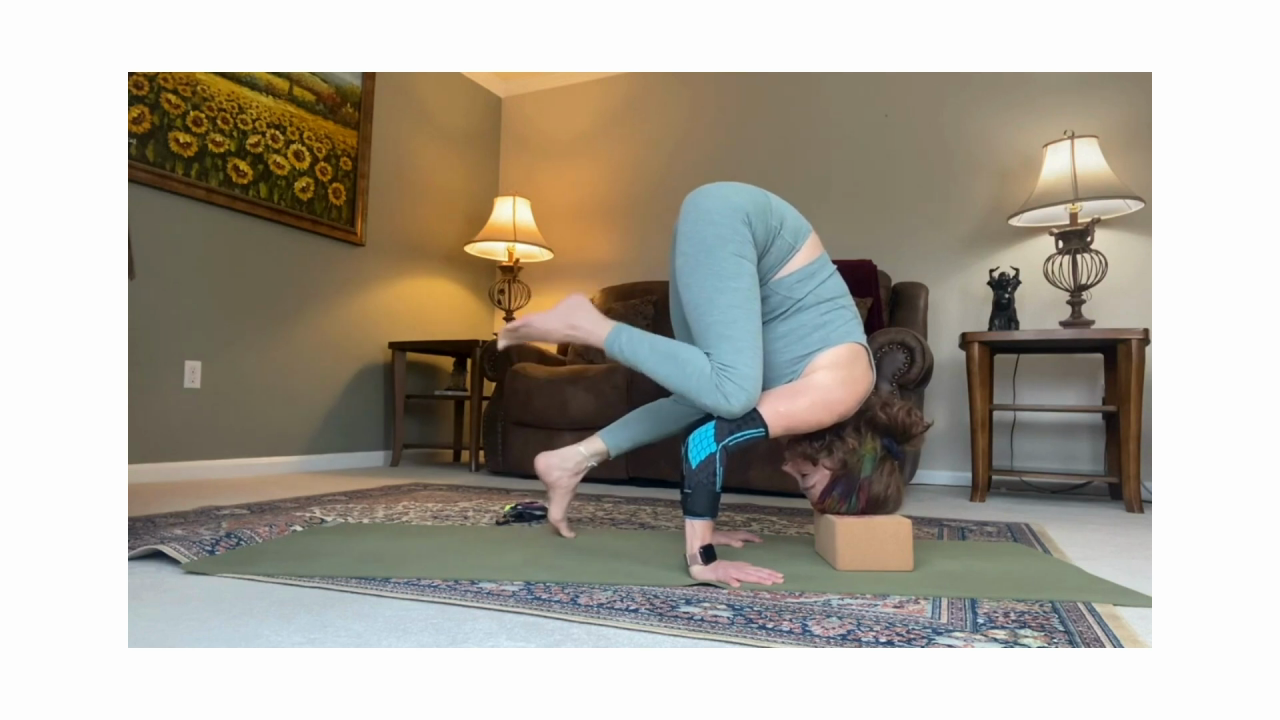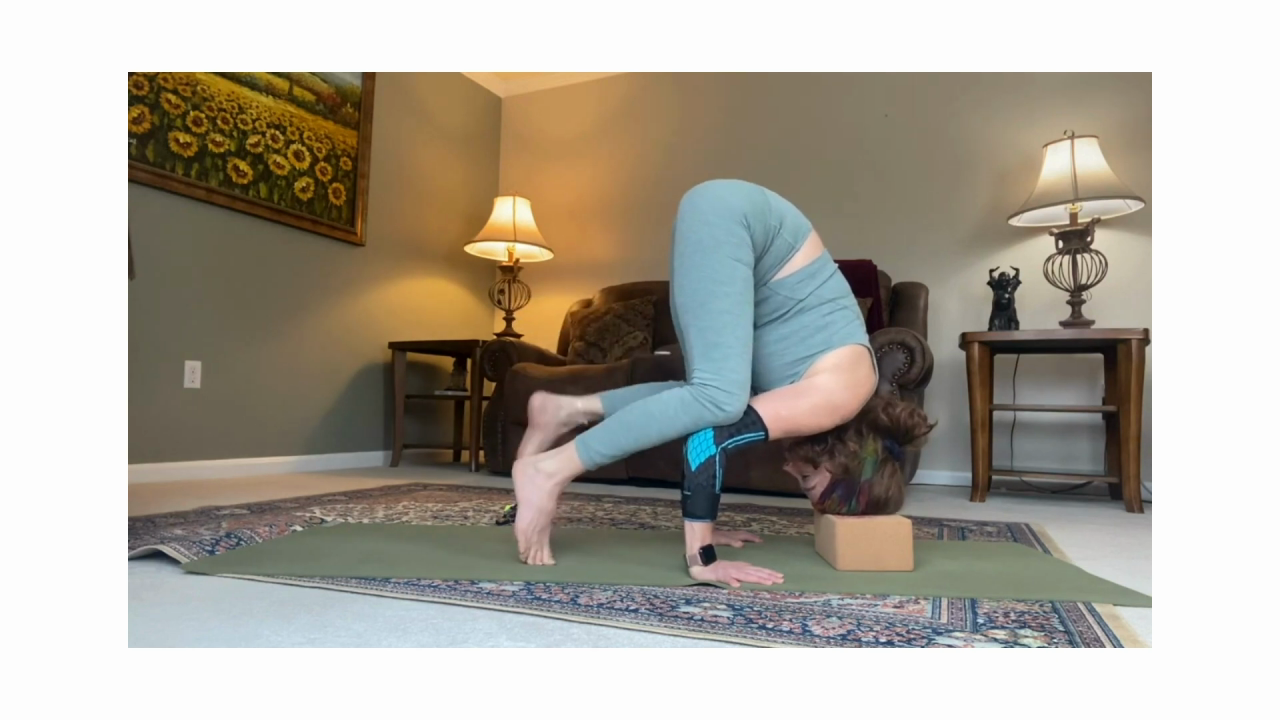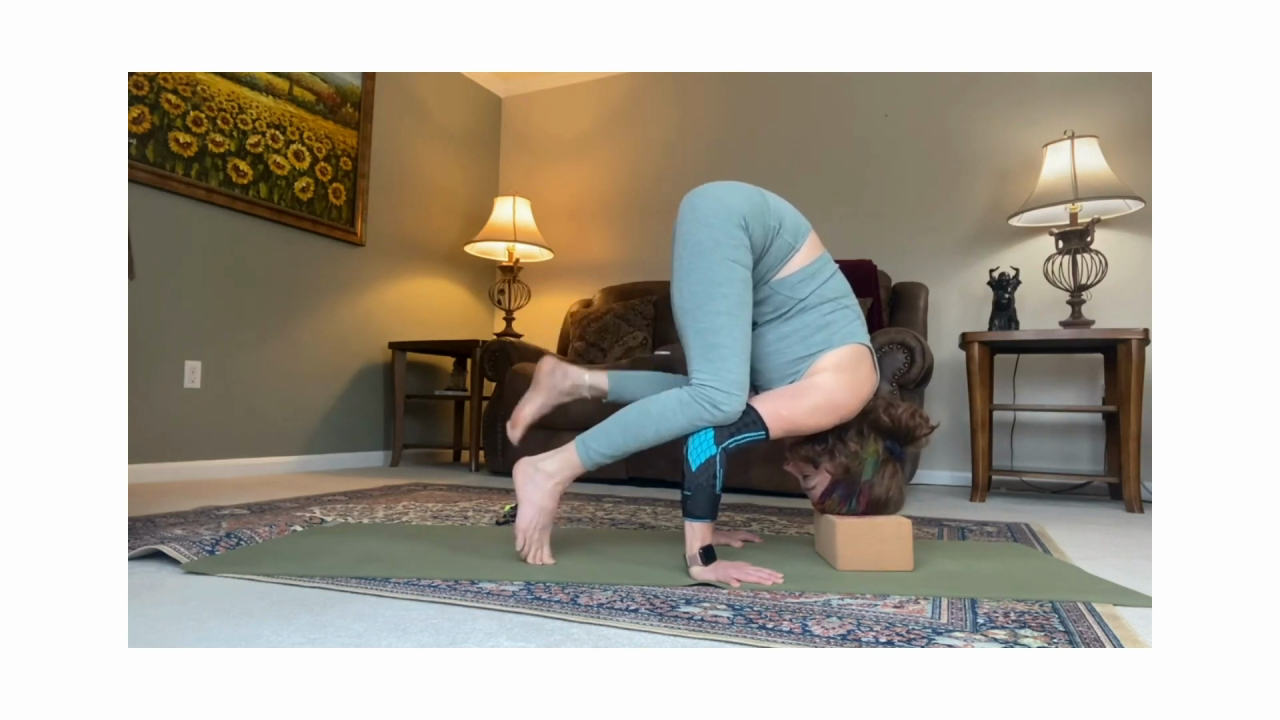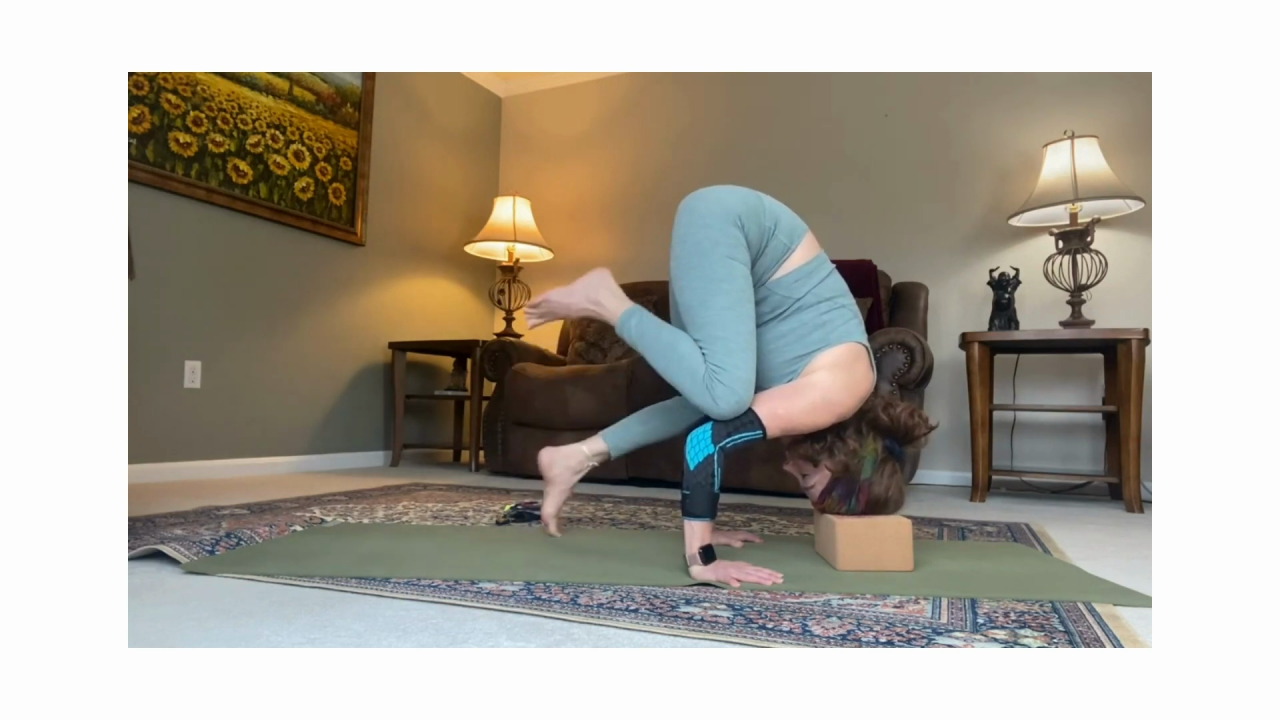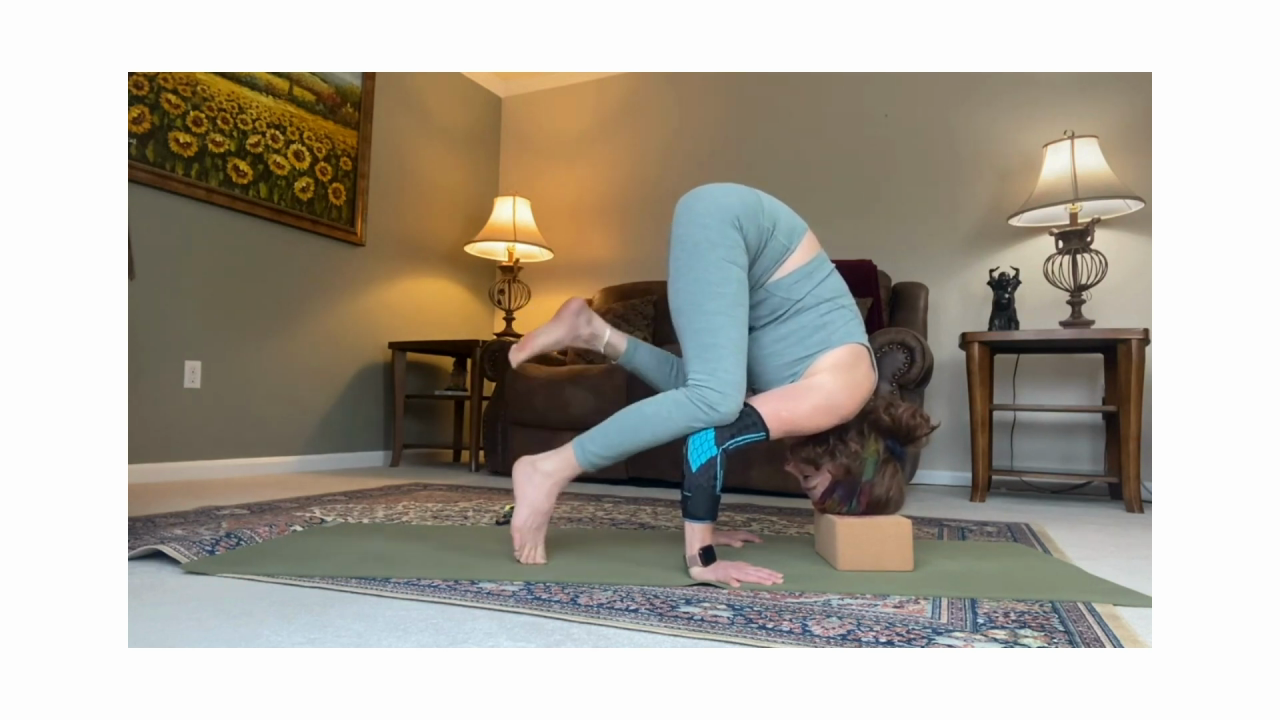
dt=1s
person 1, frame 1
left shoulder: (840, 384)
right shoulder: (838, 394)
right elbow: (713, 440)
left wrist: (703, 529)
right wrist: (701, 560)
left hip: (735, 225)
right hip: (727, 217)
left knee: (710, 397)
right knee: (729, 394)
left ankle: (574, 461)
right ankle: (585, 325)
person 1, frame 2
left shoulder: (845, 382)
right shoulder: (838, 397)
right elbow: (713, 442)
left wrist: (703, 527)
right wrist: (701, 559)
left hip: (738, 223)
left knee: (710, 399)
right knee: (720, 401)
left ankle: (571, 411)
right ankle: (550, 471)
person 1, frame 3
left shoulder: (843, 385)
right shoulder: (838, 397)
right elbow: (712, 441)
left wrist: (704, 529)
right wrist: (700, 559)
left hip: (739, 225)
right hip: (727, 217)
left knee: (712, 399)
right knee: (718, 401)
left ankle: (578, 382)
right ankle: (550, 472)
person 1, frame 4
left shoulder: (838, 385)
right shoulder: (837, 394)
right elbow: (712, 439)
left wrist: (704, 529)
right wrist: (701, 560)
left hip: (736, 228)
right hip: (722, 219)
left knee: (716, 399)
right knee: (724, 395)
left ankle: (579, 458)
right ankle: (605, 301)
person 1, frame 5
left shoulder: (843, 384)
right shoulder: (838, 396)
right elbow: (712, 440)
left wrist: (705, 530)
right wrist: (701, 561)
left hip: (737, 227)
right hip: (722, 219)
left knee: (708, 398)
right knee: (715, 402)
left ankle: (595, 333)
right ankle: (551, 470)
